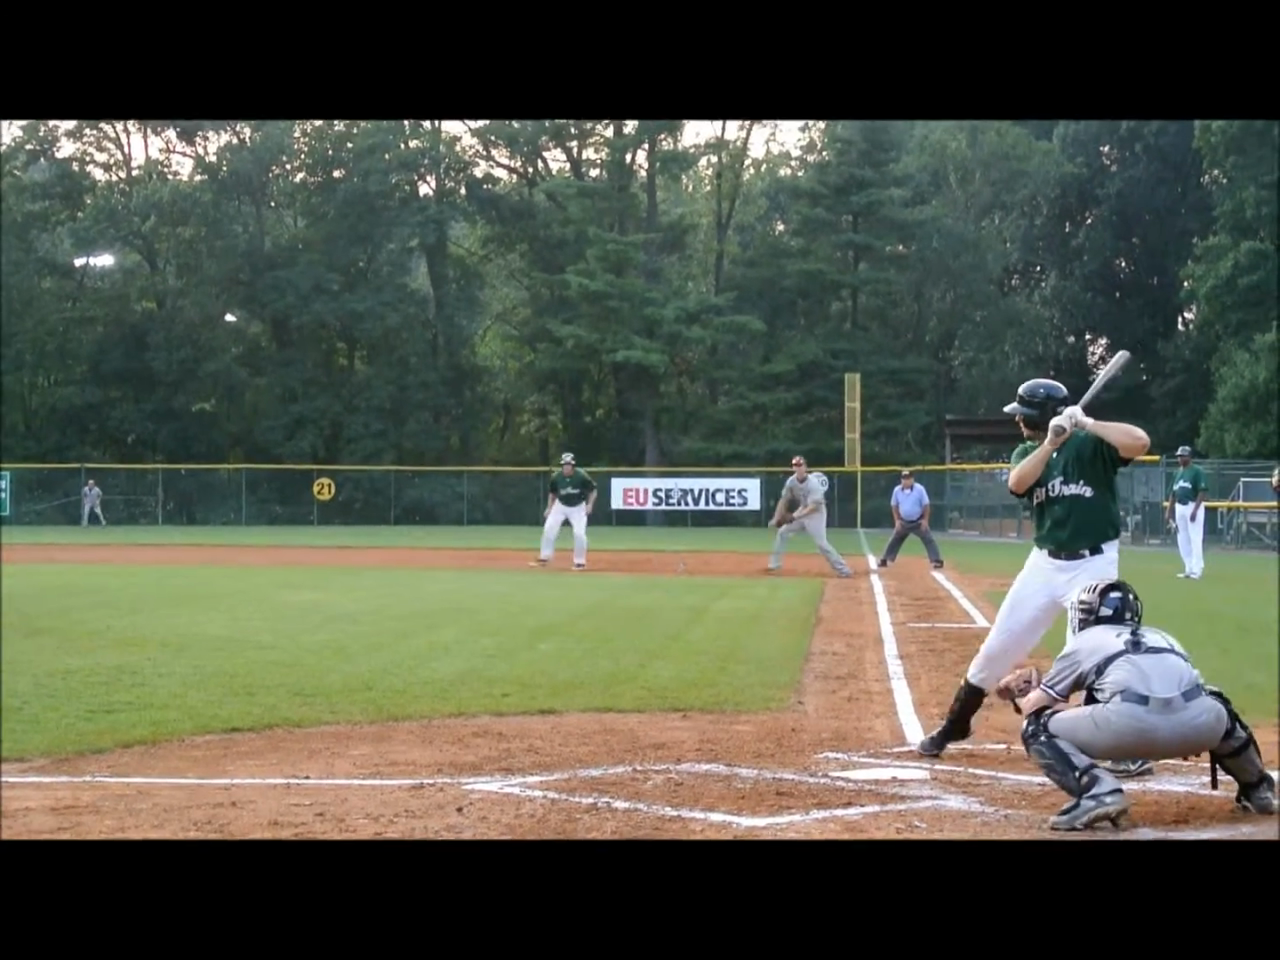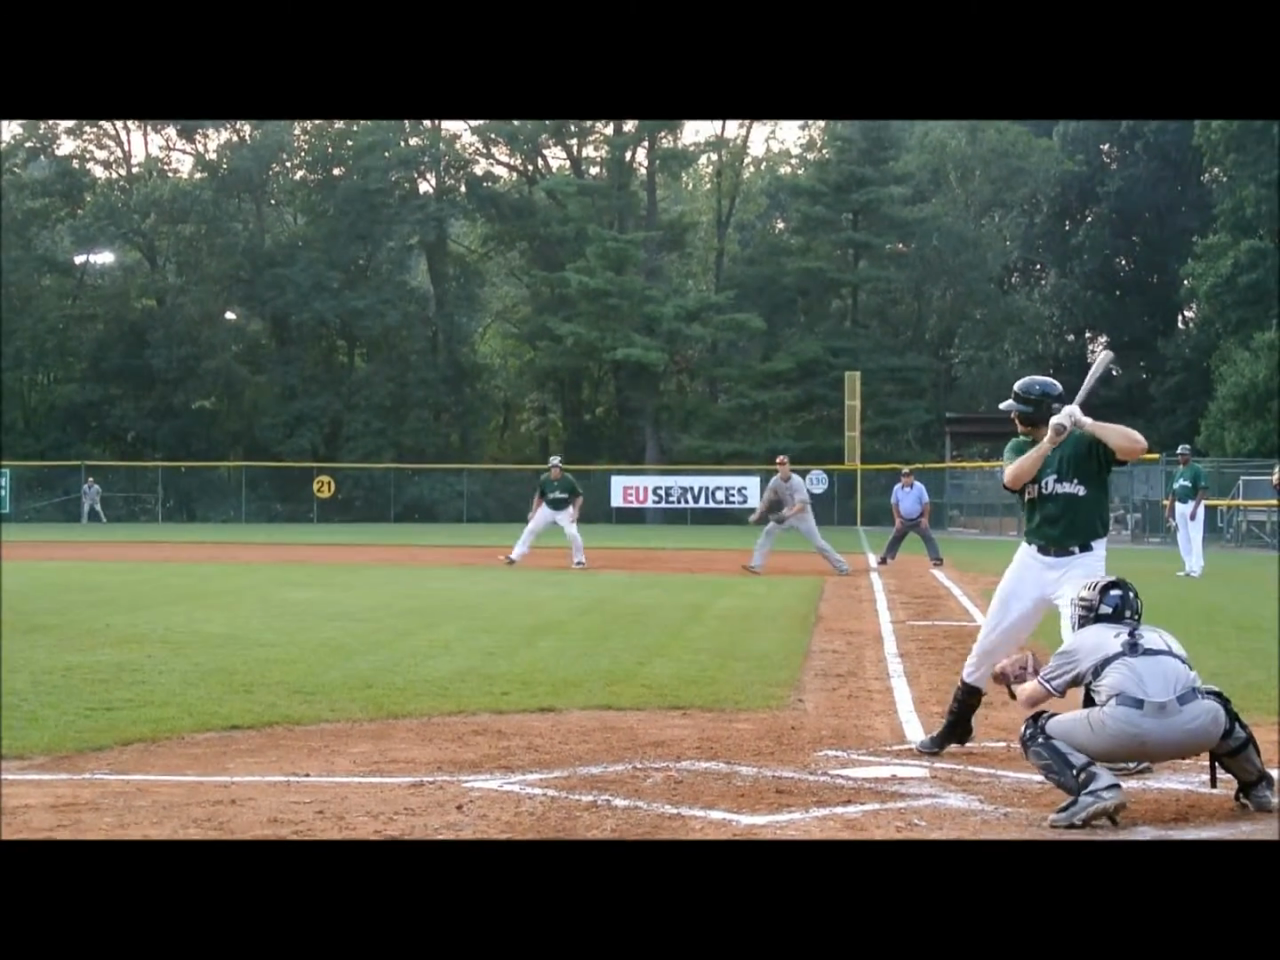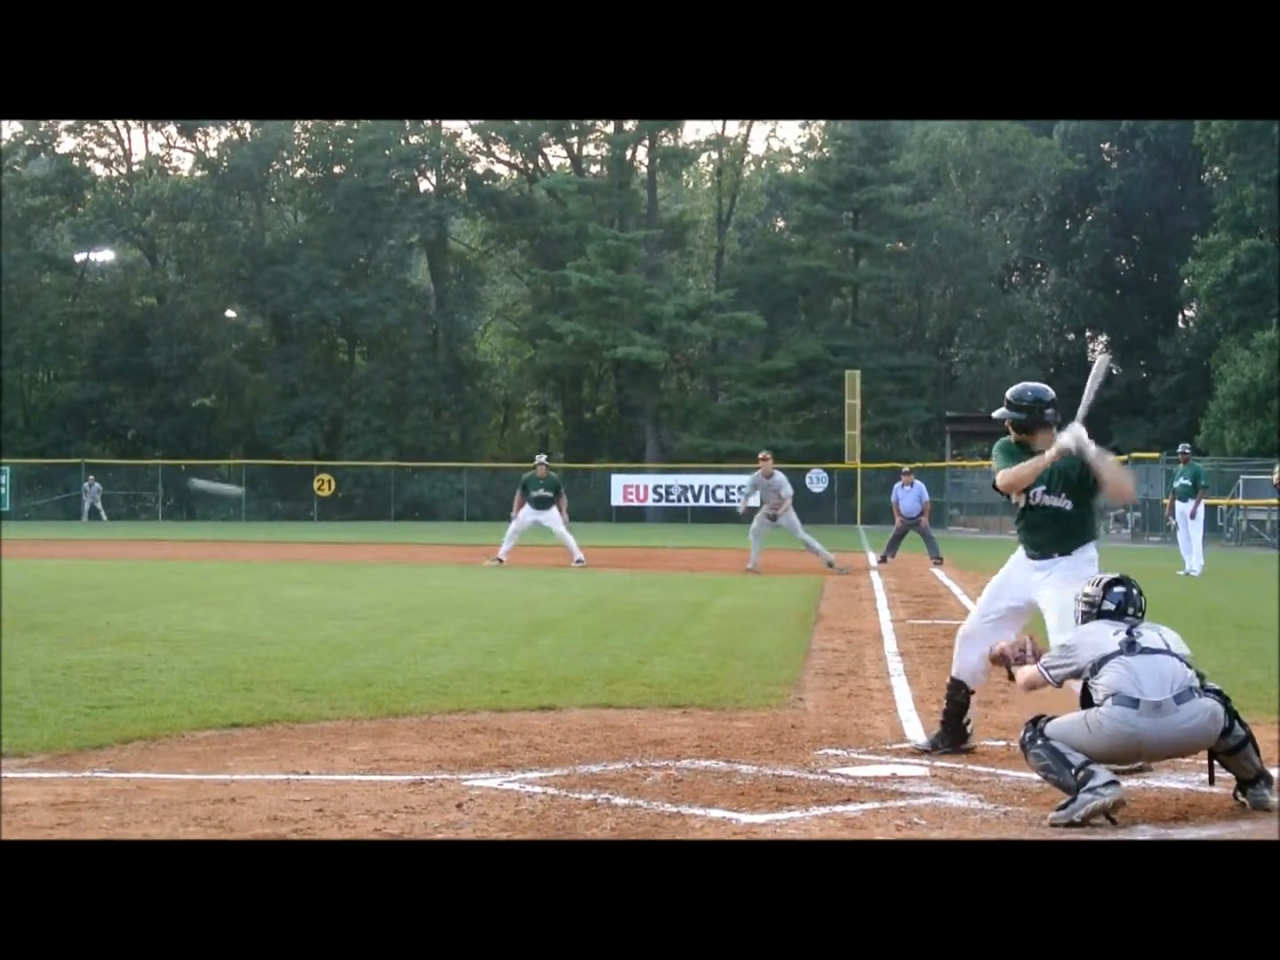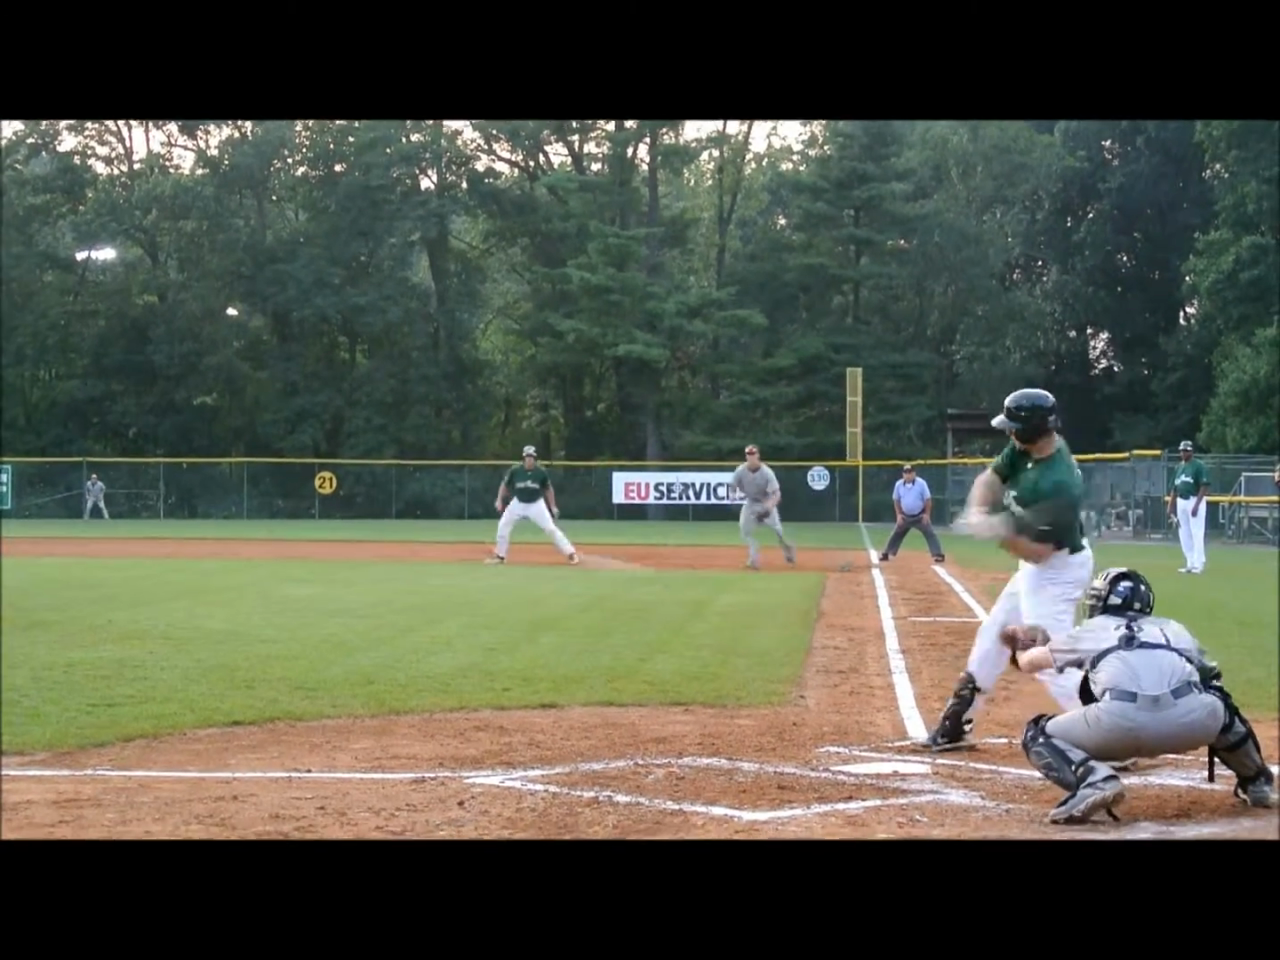
dt=0.1s
person 1, frame 1
left shoulder: (1088, 443)
right shoulder: (1028, 452)
left elbow: (1139, 442)
right elbow: (1017, 483)
left wrist: (1085, 422)
right wrist: (1051, 442)
left hip: (1092, 565)
right hip: (1043, 564)
right knee: (997, 649)
right ankle: (956, 724)
person 1, frame 2
left shoulder: (1086, 444)
right shoulder: (1019, 448)
left elbow: (1137, 447)
right elbow: (1013, 478)
left wrist: (1086, 423)
right wrist: (1049, 441)
left hip: (1079, 563)
right hip: (1032, 561)
right knee: (990, 645)
right ankle: (955, 726)
person 1, frame 3
left shoulder: (1081, 457)
right shoulder: (1008, 448)
left elbow: (1125, 493)
right elbow: (1007, 482)
left wrist: (1089, 451)
right wrist: (1052, 456)
left hip: (1069, 566)
right hip: (1026, 561)
right knee: (972, 638)
right ankle: (954, 730)
person 1, frame 4
left shoulder: (1058, 482)
right shoulder: (1020, 454)
left elbow: (1038, 553)
right elbow: (985, 484)
left wrist: (998, 531)
right wrist: (979, 516)
left hip: (1056, 573)
right hip: (1049, 567)
left knee: (1052, 664)
right knee: (994, 638)
right ankle: (956, 724)
person 2, frame 1
left shoulder: (1083, 642)
right shoulder: (1162, 637)
left elbow: (1033, 707)
left wrist: (1019, 697)
left hip: (1133, 721)
right hip: (1197, 722)
left knee: (1036, 730)
left ankle: (1098, 793)
right ankle: (1258, 789)
person 2, frame 2
left shoulder: (1082, 640)
right shoulder: (1162, 636)
left elbow: (1029, 699)
left wrist: (1016, 685)
left hip: (1129, 725)
right hip: (1194, 725)
left knee: (1035, 732)
right knee: (1216, 706)
left ankle: (1096, 789)
right ankle: (1257, 787)
person 2, frame 3
left shoulder: (1084, 636)
right shoulder: (1165, 633)
left elbow: (1028, 681)
left wrist: (1015, 667)
left hip: (1124, 725)
right hip: (1191, 723)
left knee: (1035, 737)
right knee: (1216, 705)
left ankle: (1094, 786)
right ankle: (1256, 786)
person 2, frame 4
left shoulder: (1090, 630)
right shoulder: (1173, 628)
left elbow: (1035, 660)
left wrist: (1020, 651)
left hip: (1123, 720)
right hip: (1190, 719)
left knee: (1037, 735)
right knee: (1218, 702)
left ankle: (1094, 781)
right ankle: (1257, 783)
